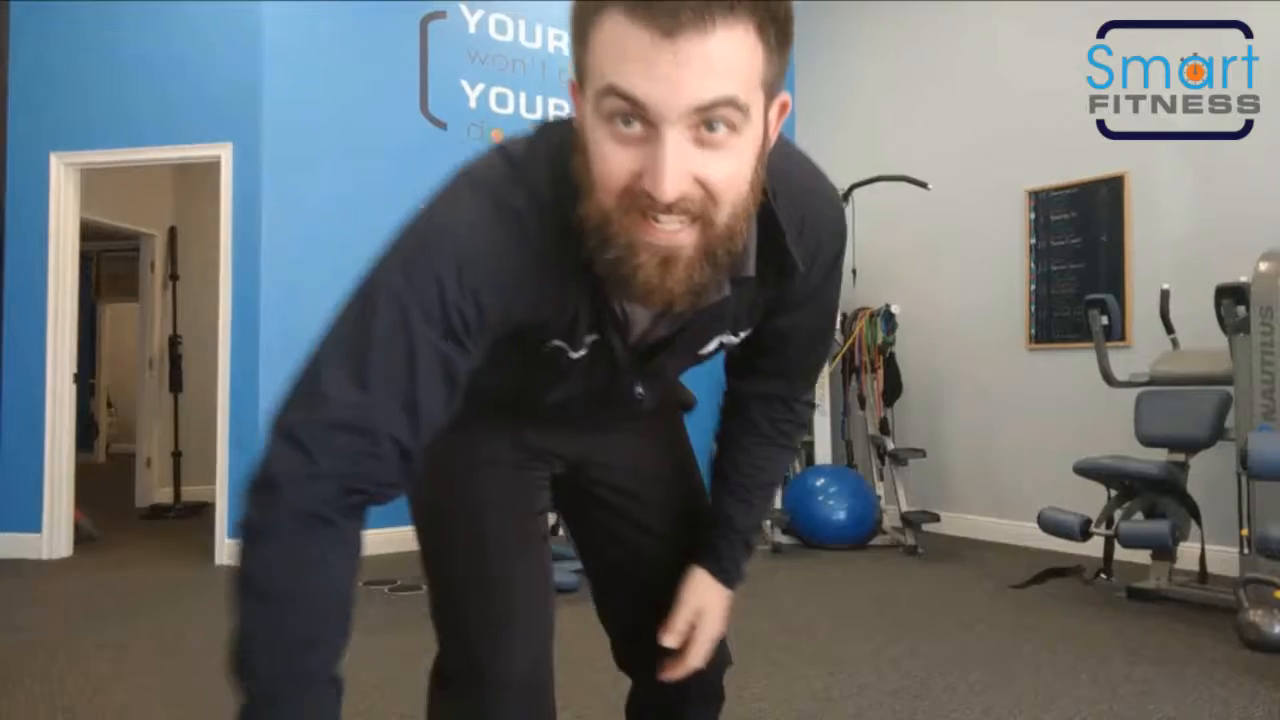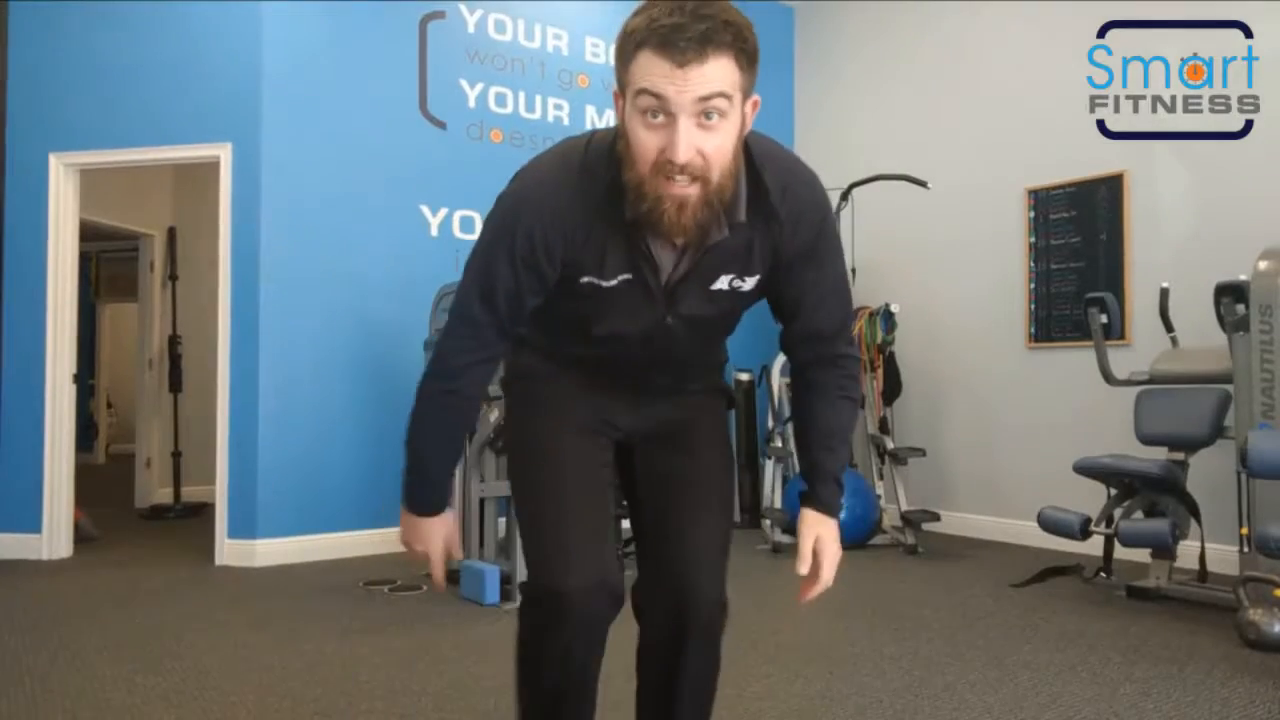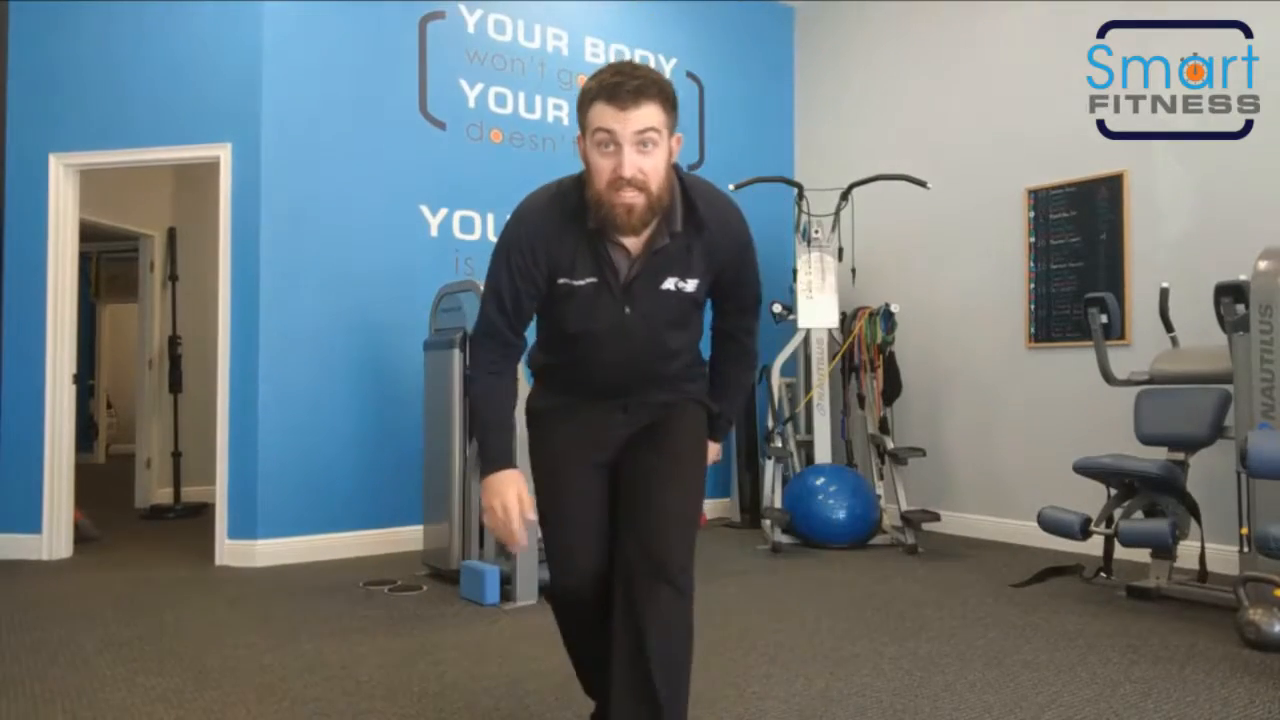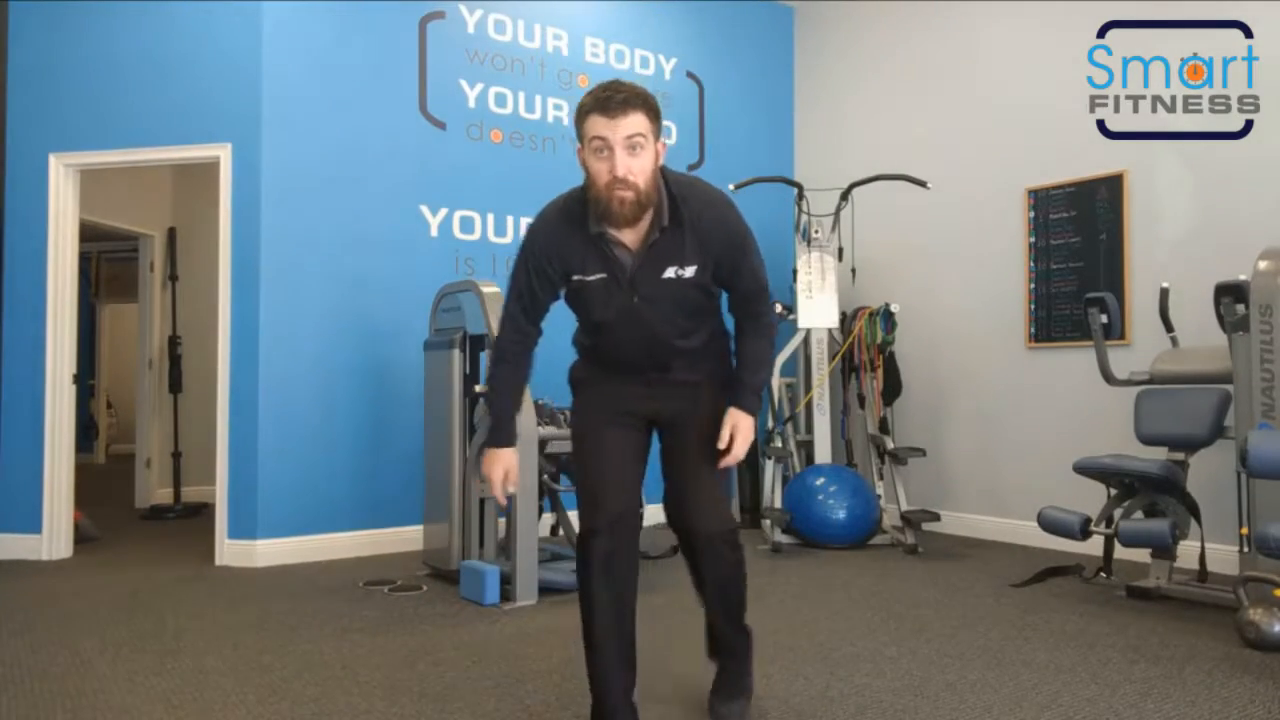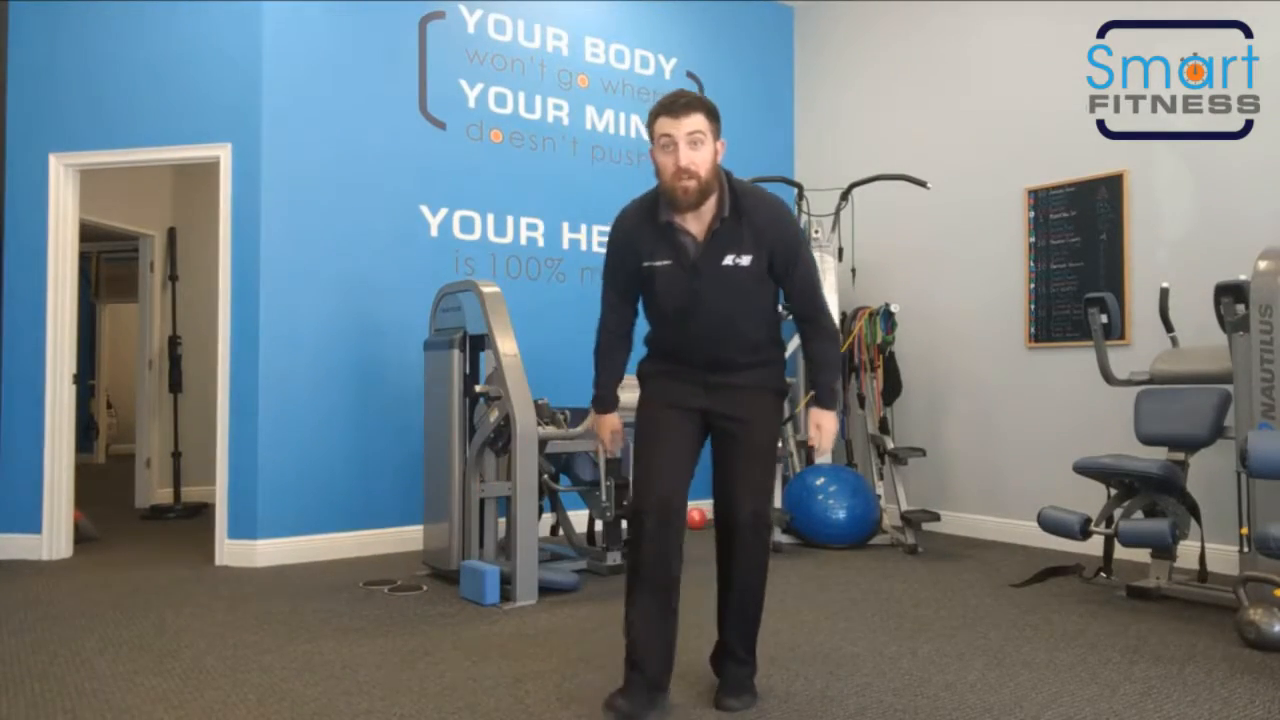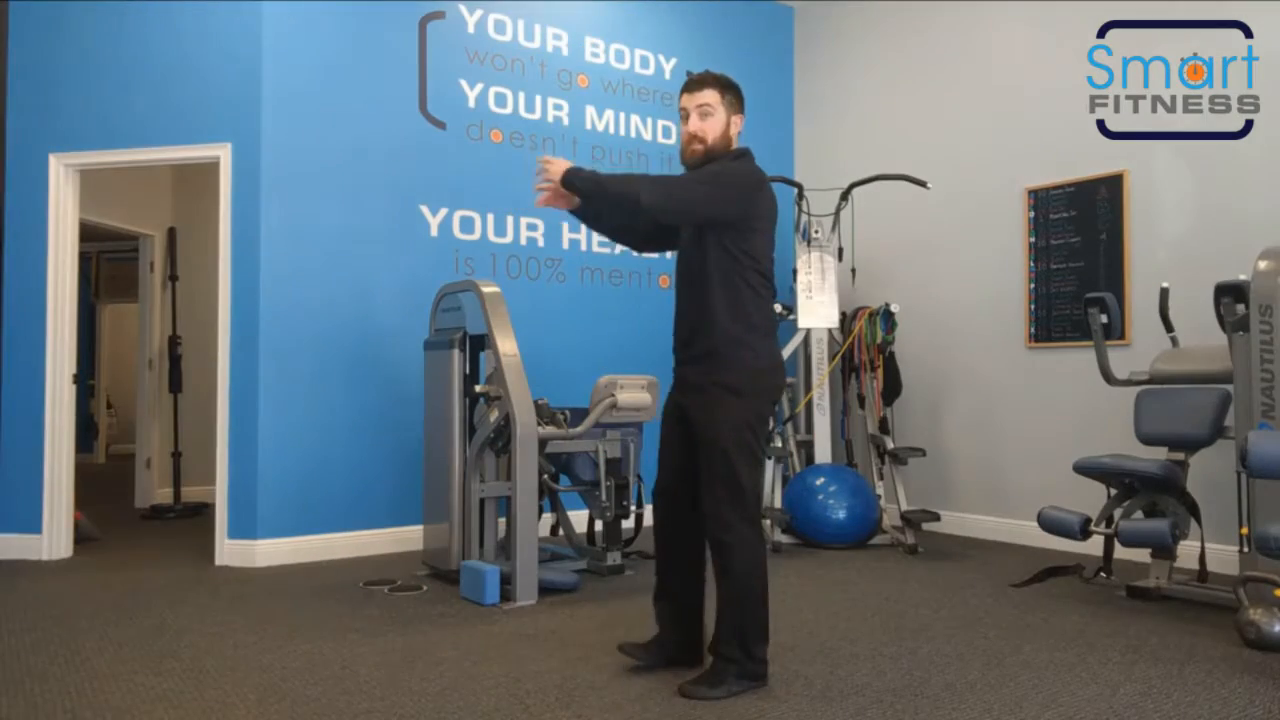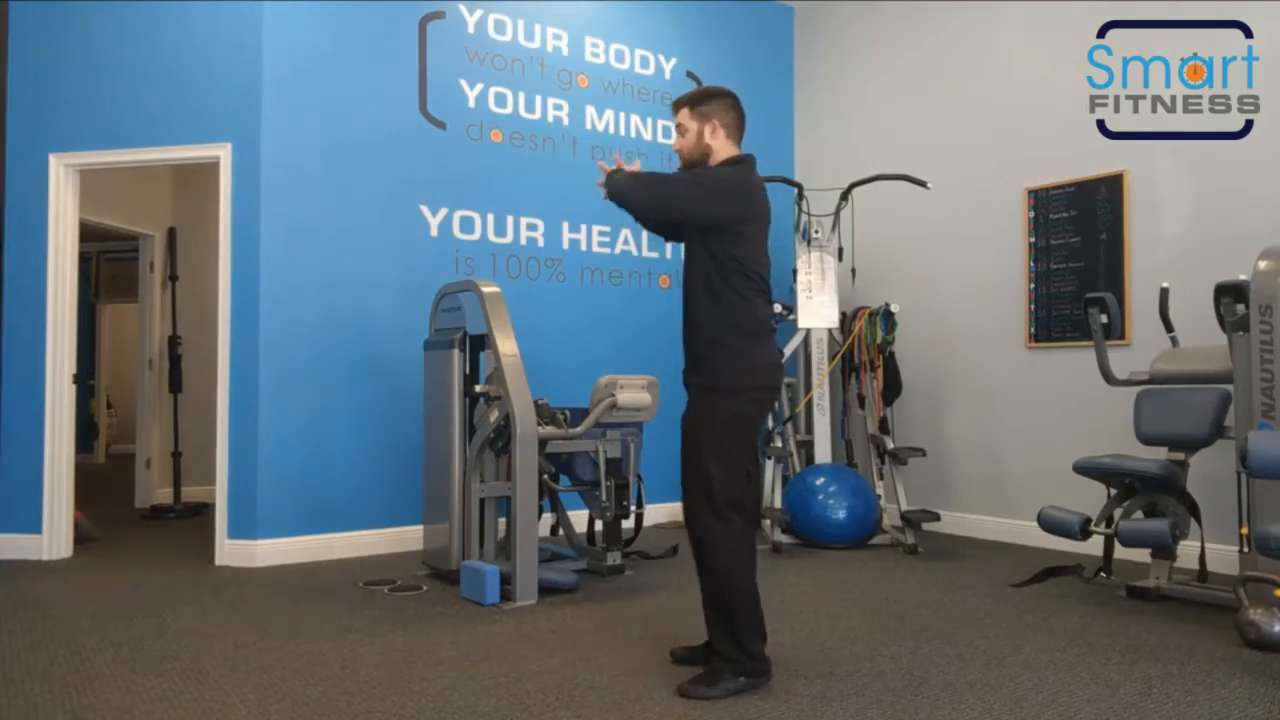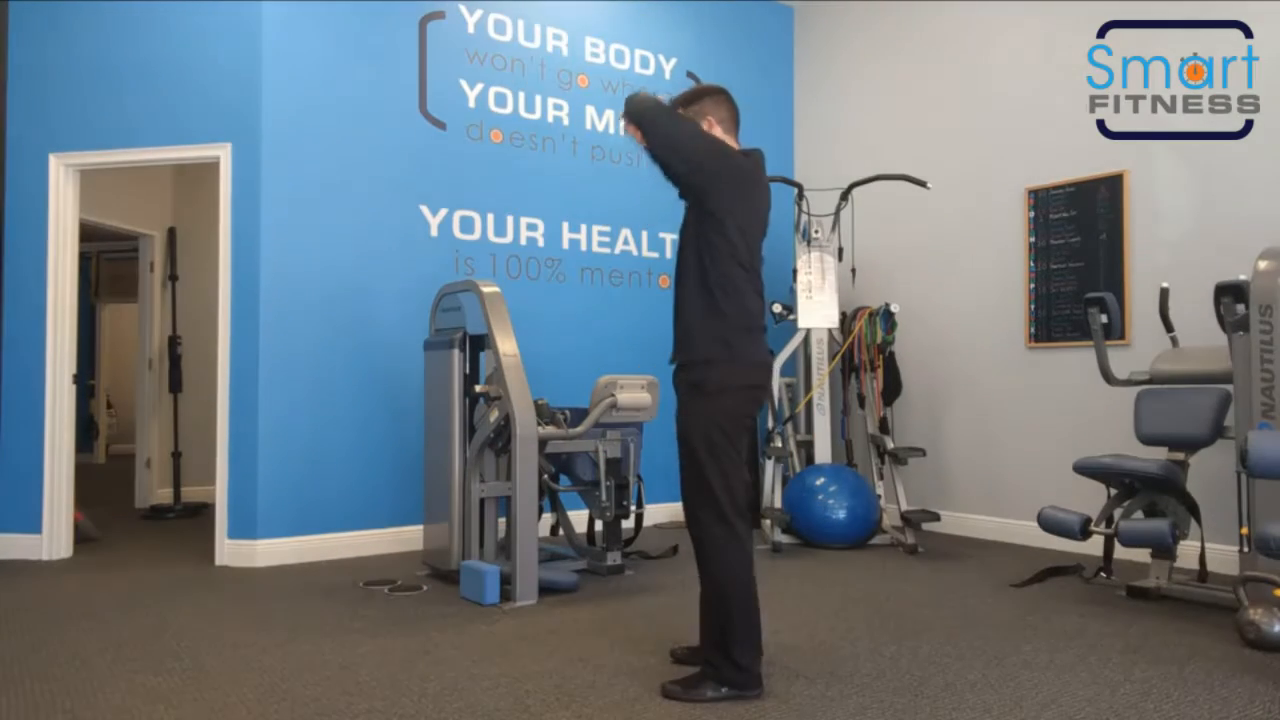
dt=0.5s
person 1, frame 1
left shoulder: (804, 220)
right shoulder: (485, 222)
left elbow: (771, 401)
right elbow: (318, 477)
left wrist: (722, 563)
left hip: (630, 415)
right hip: (477, 417)
left knee: (686, 662)
person 1, frame 2
left shoulder: (790, 198)
right shoulder: (550, 194)
left elbow: (823, 352)
right elbow: (468, 349)
left wrist: (822, 499)
right wrist: (429, 497)
left hip: (683, 397)
right hip: (561, 386)
left knee: (691, 601)
right knee: (573, 586)
person 1, frame 3
left shoulder: (718, 223)
right shoulder: (539, 222)
left elbow: (738, 332)
right elbow: (494, 348)
left wrist: (717, 427)
right wrist: (497, 466)
left hip: (669, 407)
right hip: (569, 409)
left knee: (659, 574)
right knee: (578, 582)
person 1, frame 4
left shoulder: (710, 213)
right shoulder: (556, 229)
left elbow: (755, 312)
right elbow: (517, 333)
left wrist: (746, 401)
right wrist: (501, 438)
left hip: (698, 381)
right hip: (606, 385)
left knee: (707, 528)
right knee: (605, 533)
left ankle: (732, 658)
person 1, frame 5
left shoulder: (767, 216)
right shoulder: (634, 226)
left elbow: (811, 312)
right elbow: (617, 317)
left wrist: (825, 398)
right wrist: (604, 400)
left hip: (750, 385)
right hip: (670, 383)
left knee: (744, 525)
right knee: (653, 514)
left ankle: (736, 667)
person 1, frame 6
left shoulder: (741, 183)
right shoulder: (703, 187)
left elbow: (651, 195)
right elbow: (647, 233)
left wrist: (572, 175)
right wrist: (578, 203)
left hip: (738, 380)
right hip: (695, 376)
left knee: (730, 518)
right knee: (674, 508)
left ankle: (742, 660)
right ankle: (678, 637)
person 1, frame 7
left shoulder: (730, 186)
right shoulder: (722, 189)
left elbow: (640, 191)
right elbow: (674, 222)
left wrist: (615, 180)
right wrist: (626, 184)
left hip: (734, 377)
right hip: (728, 373)
left knee: (714, 512)
right knee: (725, 511)
left ankle: (743, 657)
right ankle: (730, 641)
person 1, frame 8
left shoulder: (727, 171)
right shoulder: (732, 180)
left elbow: (644, 112)
right elbow: (673, 143)
left wrist: (644, 119)
right wrist: (653, 134)
left hip: (721, 372)
right hip: (729, 366)
left knee: (717, 518)
right knee: (723, 514)
left ankle: (734, 669)
right ankle: (724, 644)
